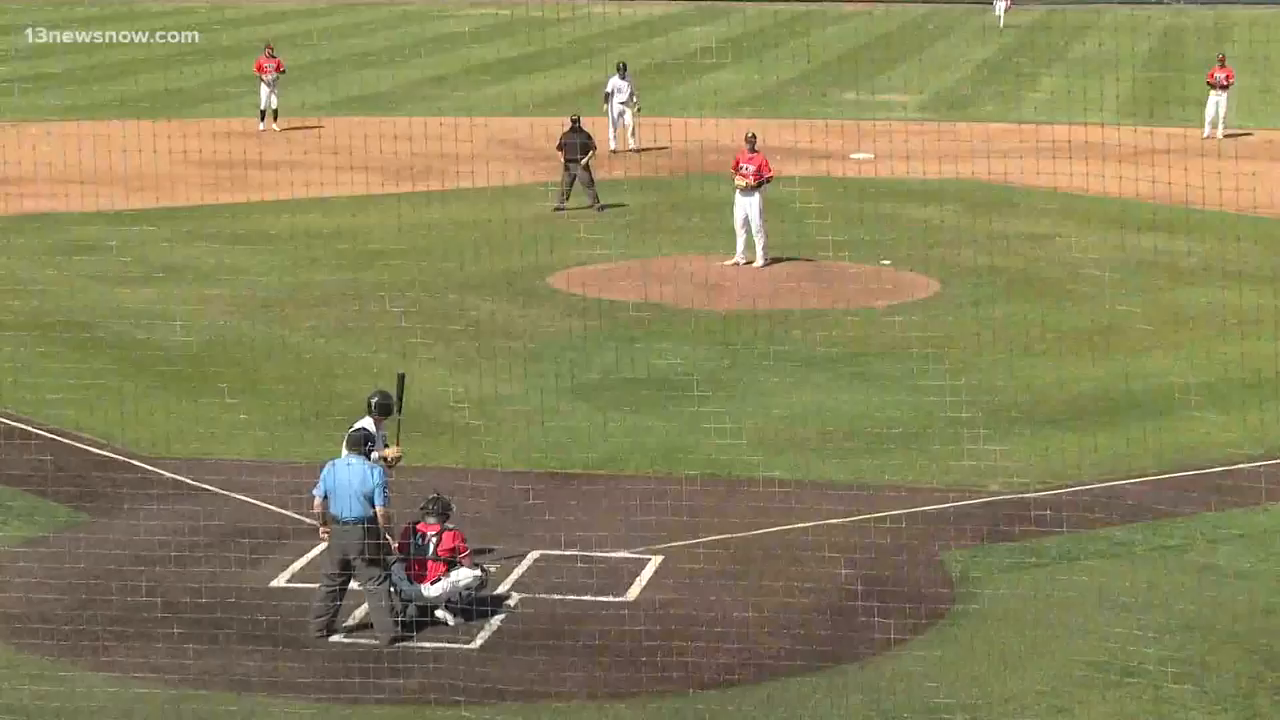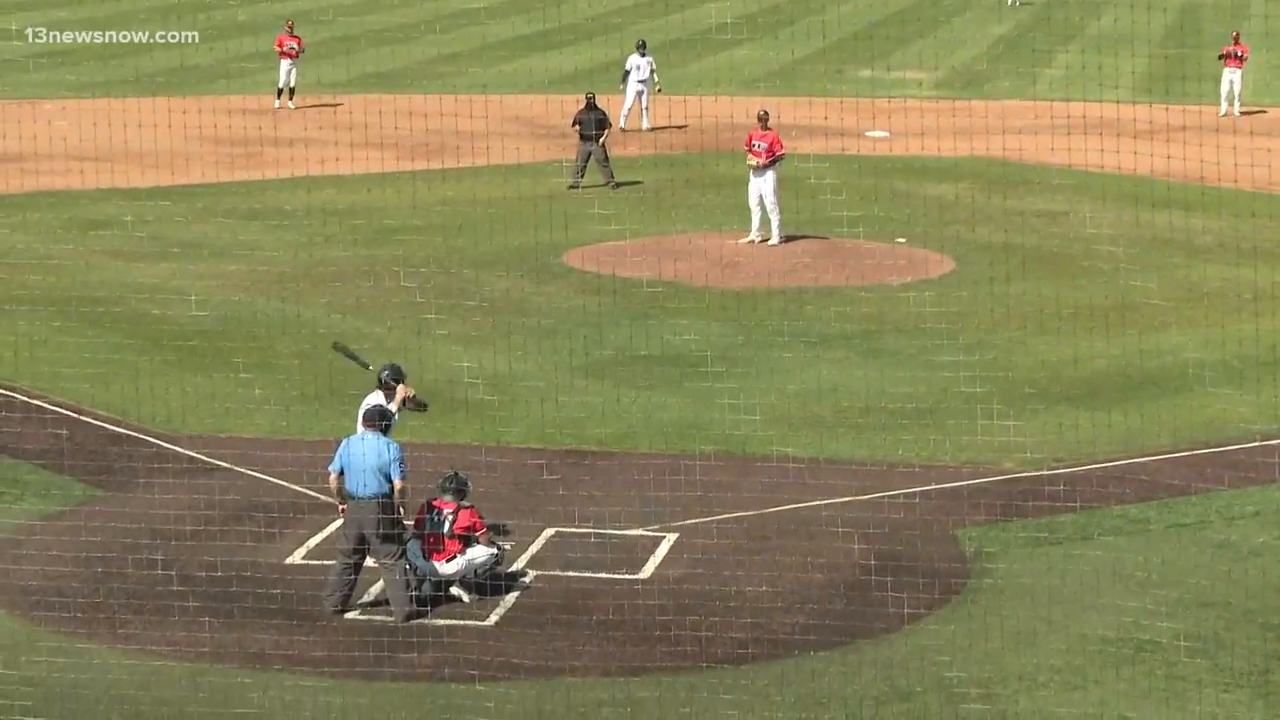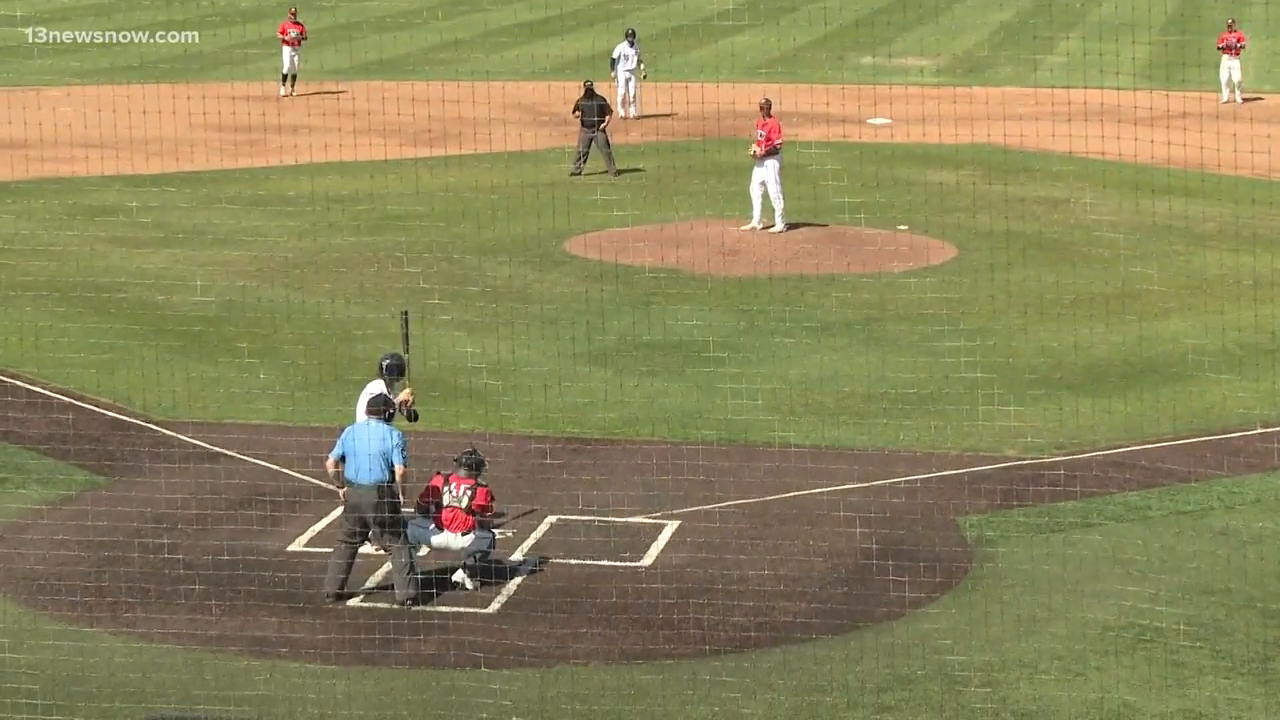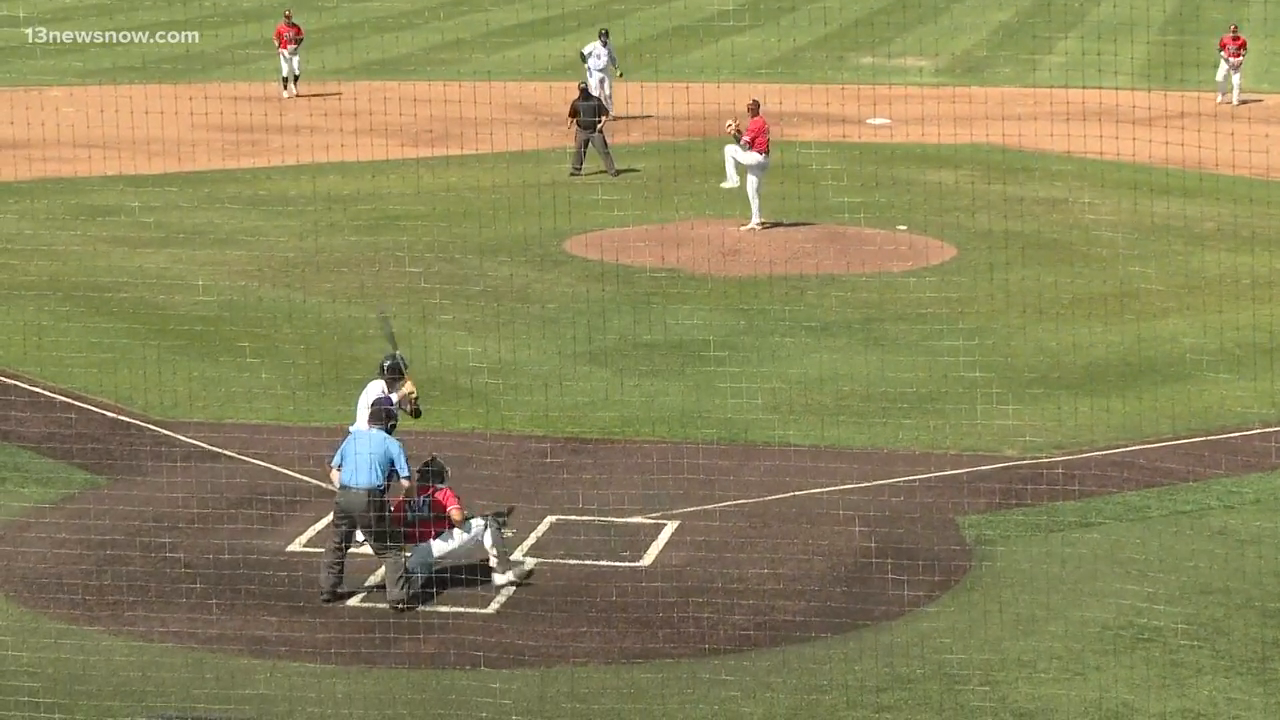
dt=0.7s
person 1, frame 1
left shoulder: (330, 468)
right shoulder: (375, 471)
left elbow: (317, 503)
right elbow: (381, 510)
left wrist: (322, 525)
right wrist: (387, 533)
left hip: (337, 532)
right hip: (365, 533)
left knee: (331, 581)
right knee: (376, 583)
left ankle: (320, 626)
right ankle: (387, 632)
person 1, frame 2
left shoulder: (347, 444)
right shoulder: (391, 447)
left elbow: (333, 478)
right elbow: (399, 485)
left wrist: (341, 501)
right wrist: (400, 506)
left hip: (354, 508)
right hip: (381, 509)
left knee: (347, 558)
right knee: (392, 560)
left ankle: (335, 602)
right ankle: (403, 608)
person 1, frame 3
left shoulder: (350, 431)
right shoulder: (393, 434)
left elbow: (330, 463)
right elbow: (400, 470)
left wrist: (340, 486)
right wrist: (400, 492)
left hip: (353, 494)
right hip: (380, 496)
left knee: (346, 542)
right knee: (397, 544)
left ankle: (333, 589)
right ankle: (405, 593)
person 1, frame 4
left shoulder: (352, 437)
right shoulder: (393, 444)
left elbow: (334, 472)
right elbow: (405, 482)
left hip: (344, 497)
right hip: (371, 500)
left knee: (337, 544)
right knee: (390, 549)
left ankle: (328, 589)
right ankle: (396, 597)
